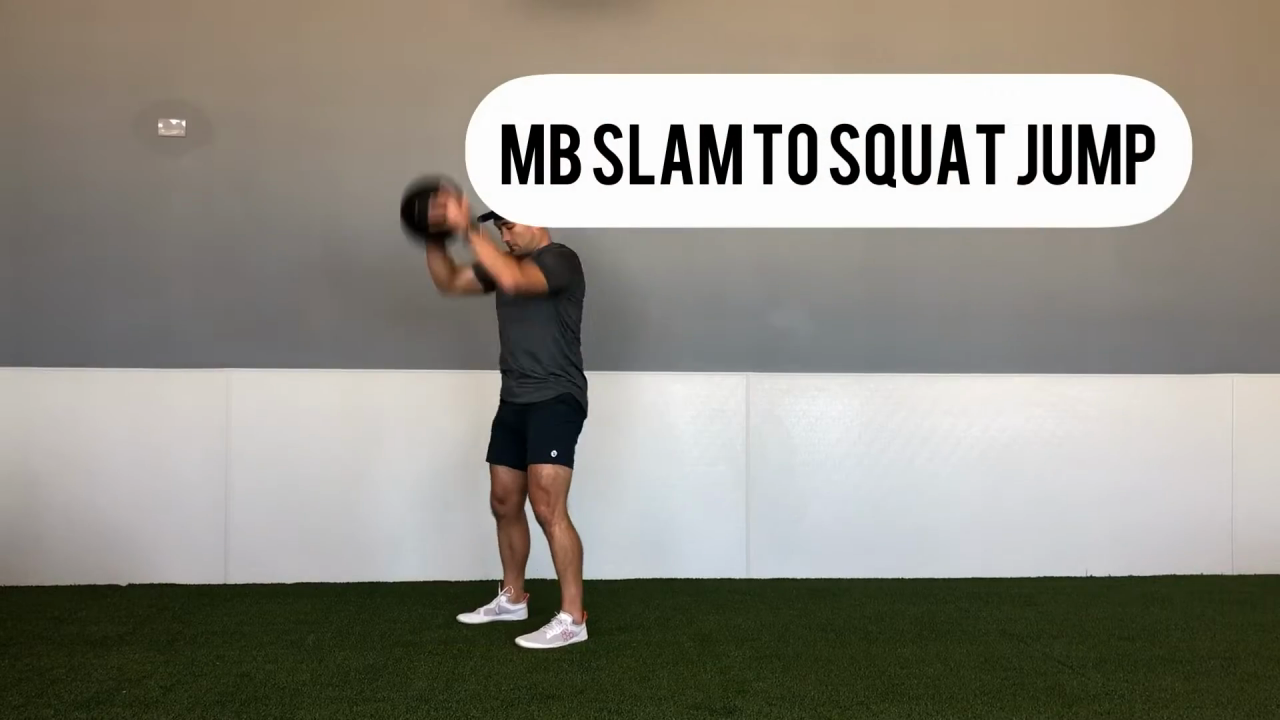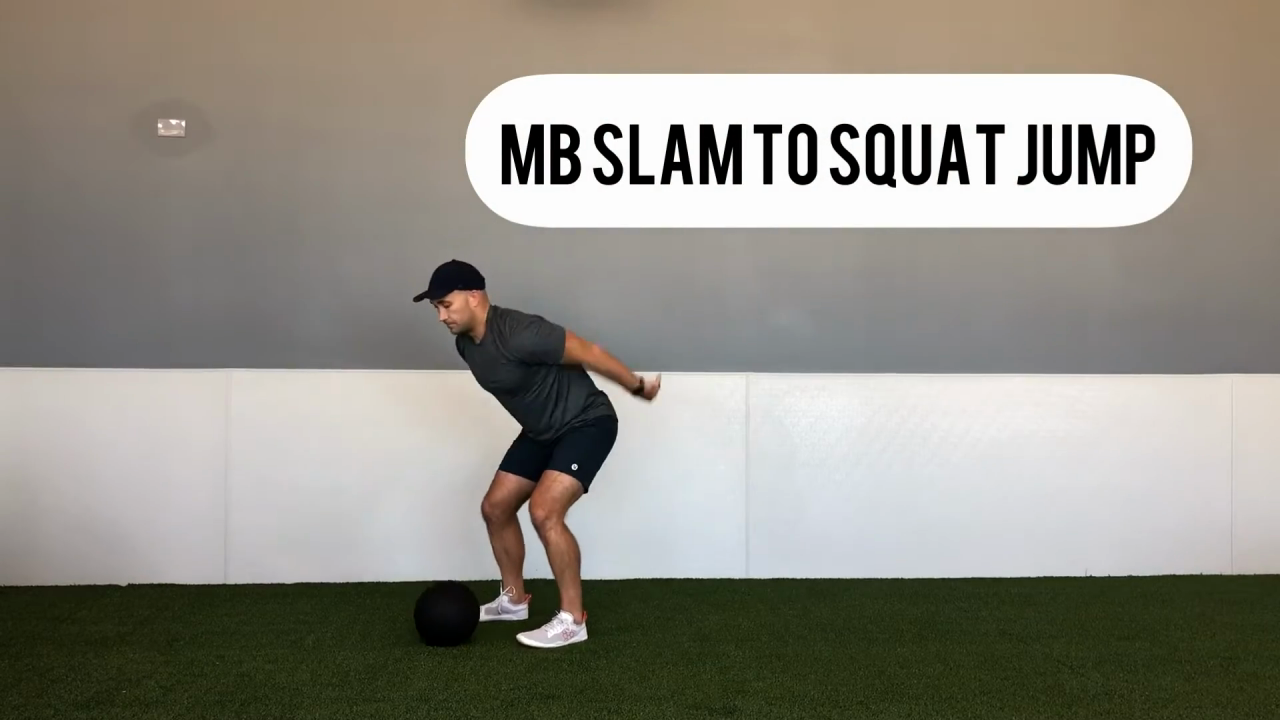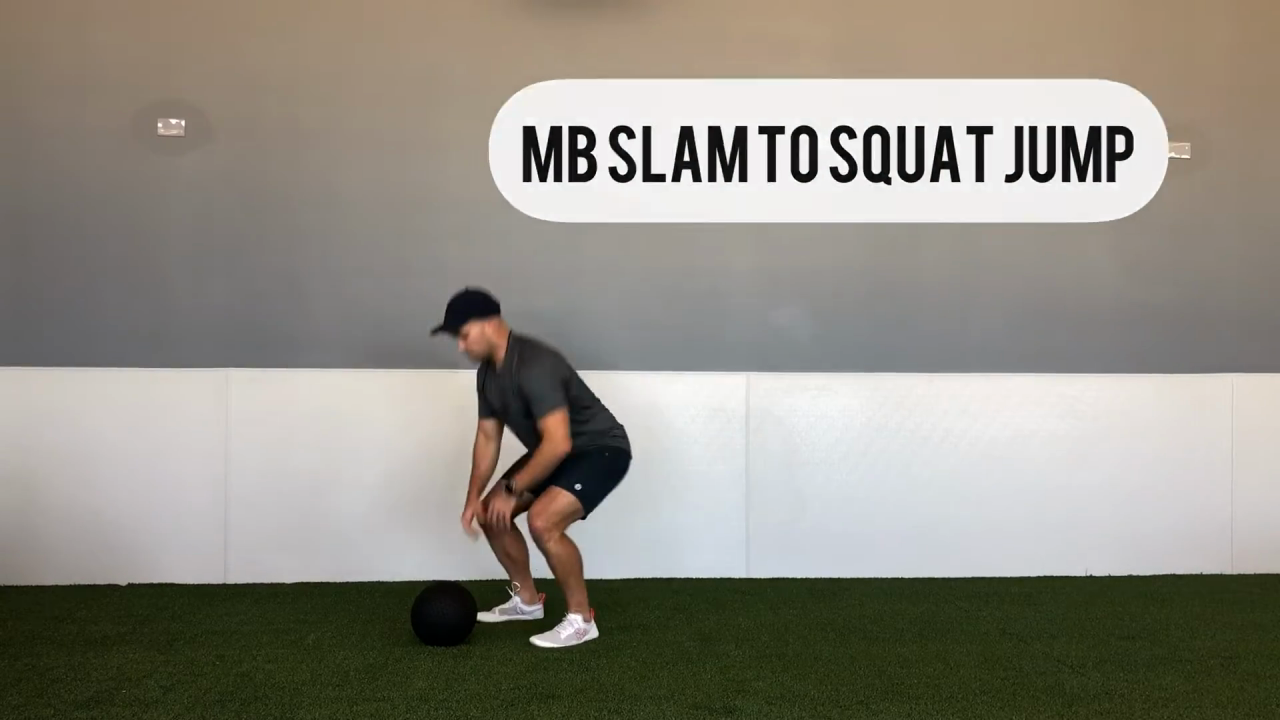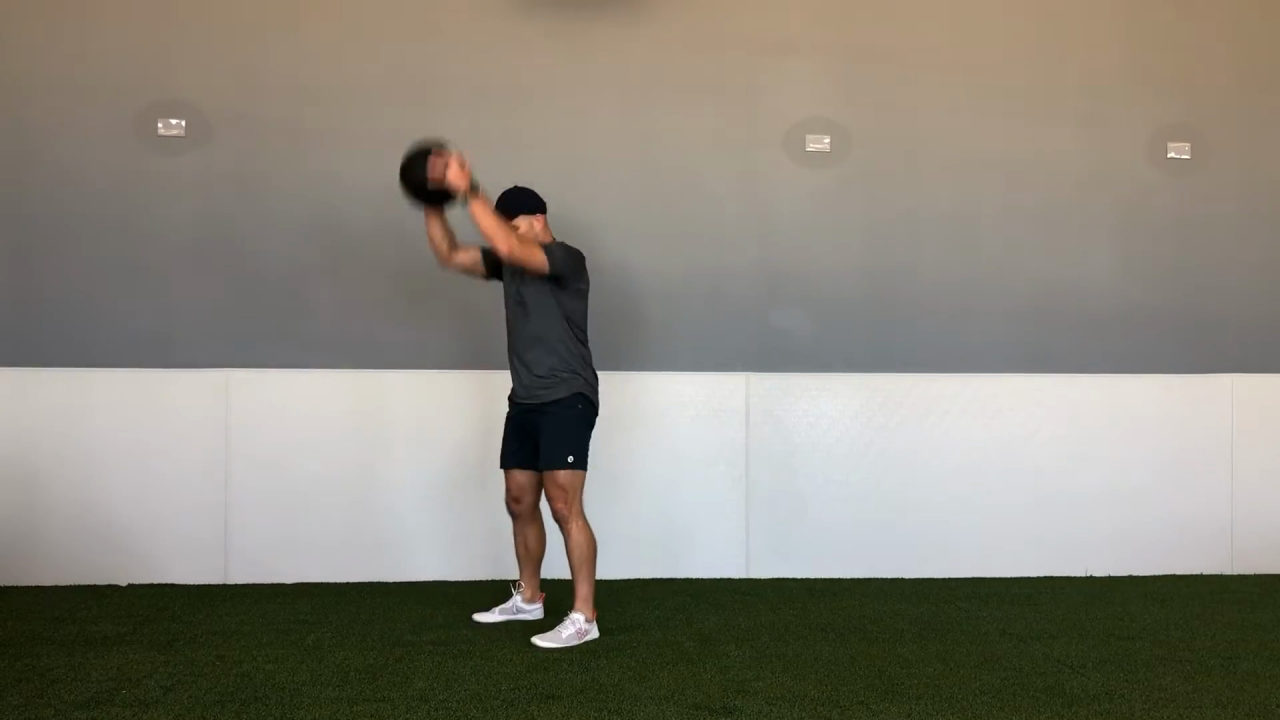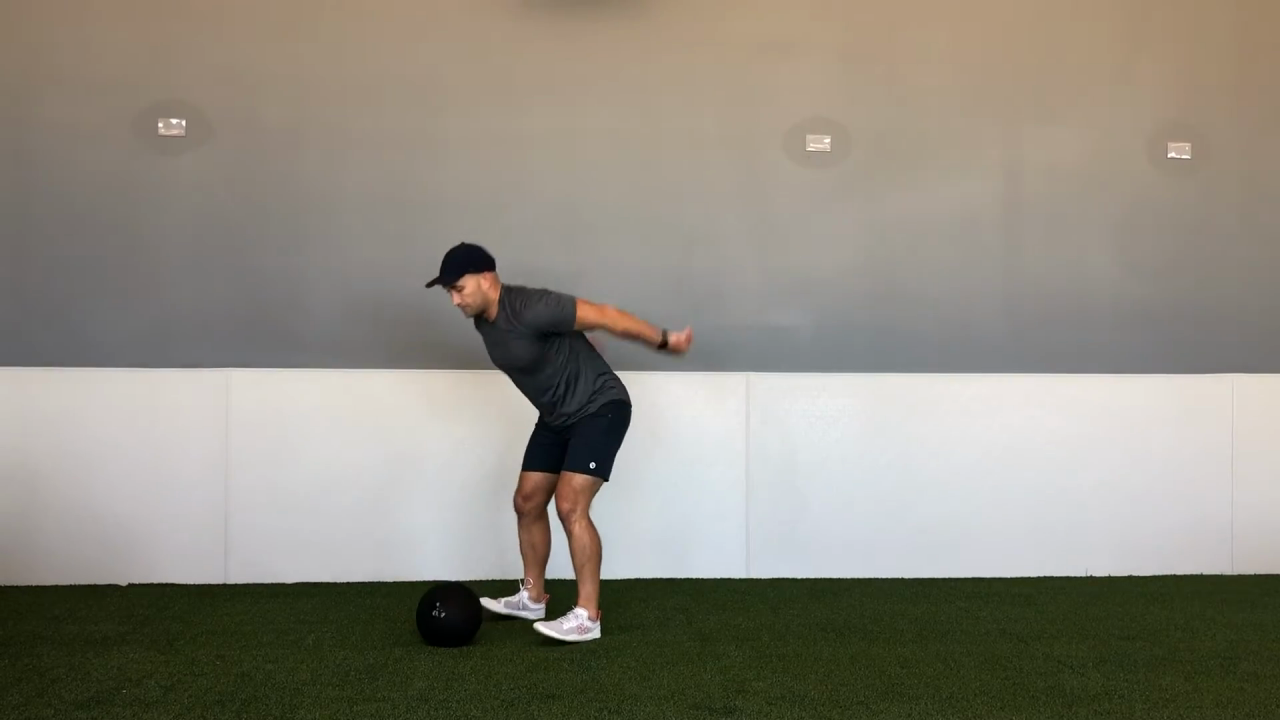
dt=1s
person 1, frame 1
left shoulder: (562, 262)
right shoulder: (508, 268)
left elbow: (514, 279)
right elbow: (451, 284)
left wrist: (468, 230)
right wrist: (436, 241)
left hip: (555, 405)
right hip: (514, 404)
left knee: (548, 512)
right knee: (505, 508)
left ankle: (572, 620)
right ankle: (513, 599)
person 1, frame 2
left shoulder: (519, 333)
right shoulder: (466, 343)
left elbow: (588, 353)
left wrist: (637, 387)
left hip: (585, 424)
right hip: (542, 429)
left knee: (545, 511)
right knee: (495, 507)
left ankle: (572, 619)
right ankle: (513, 599)
person 1, frame 3
left shoulder: (534, 367)
right shoulder: (488, 374)
left elbow: (559, 443)
right elbow: (487, 437)
left wrist: (513, 493)
right wrist: (476, 498)
left hip: (603, 450)
right hip: (556, 449)
left knee: (543, 520)
right knee: (491, 511)
left ankle: (582, 619)
right ankle: (527, 600)
person 1, frame 4
left shoulder: (566, 259)
right shoulder: (514, 270)
left elbow: (509, 248)
right elbow: (451, 257)
left wrist: (469, 194)
right wrist: (434, 204)
left hip: (567, 402)
right hip: (525, 403)
left knee: (566, 509)
right knee: (520, 504)
left ankle: (584, 619)
right ankle: (528, 599)
person 1, frame 5
left shoulder: (530, 308)
right shoulder: (485, 321)
left elbow: (604, 316)
left wrist: (663, 340)
left hip: (600, 409)
right hip: (557, 417)
left knee: (571, 505)
right knee: (528, 501)
left ankle: (587, 615)
right ankle: (532, 596)
